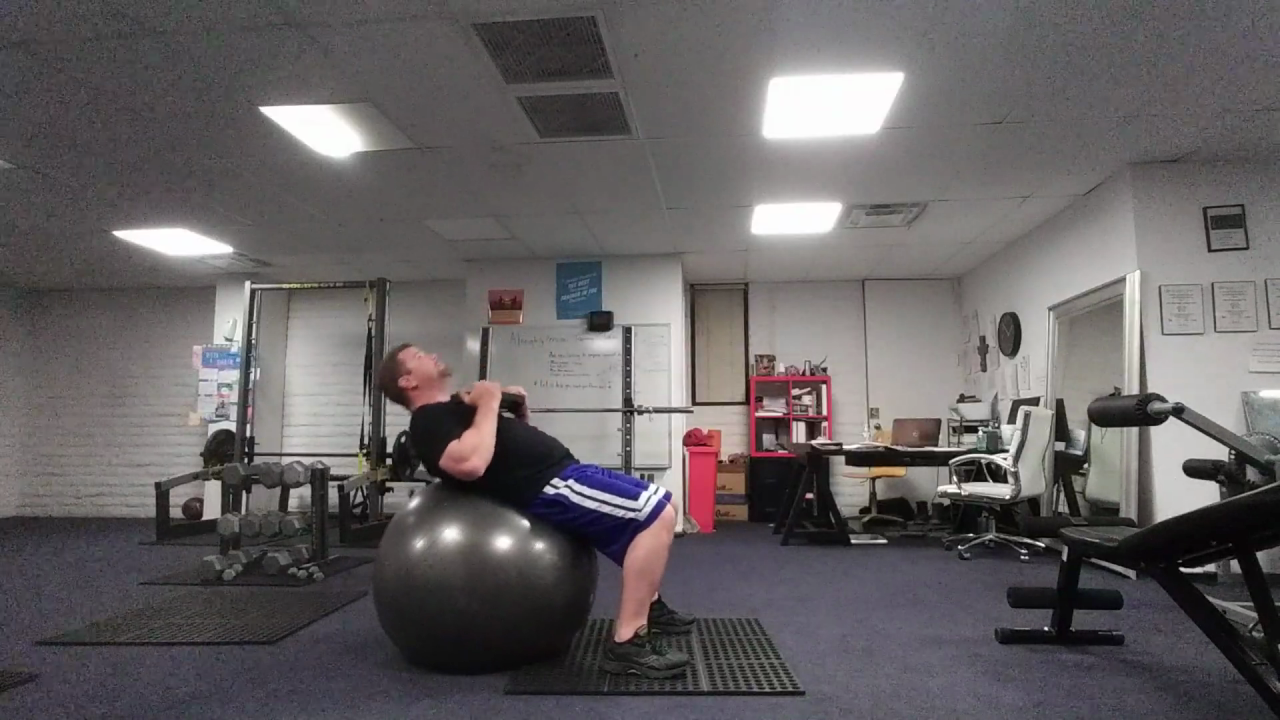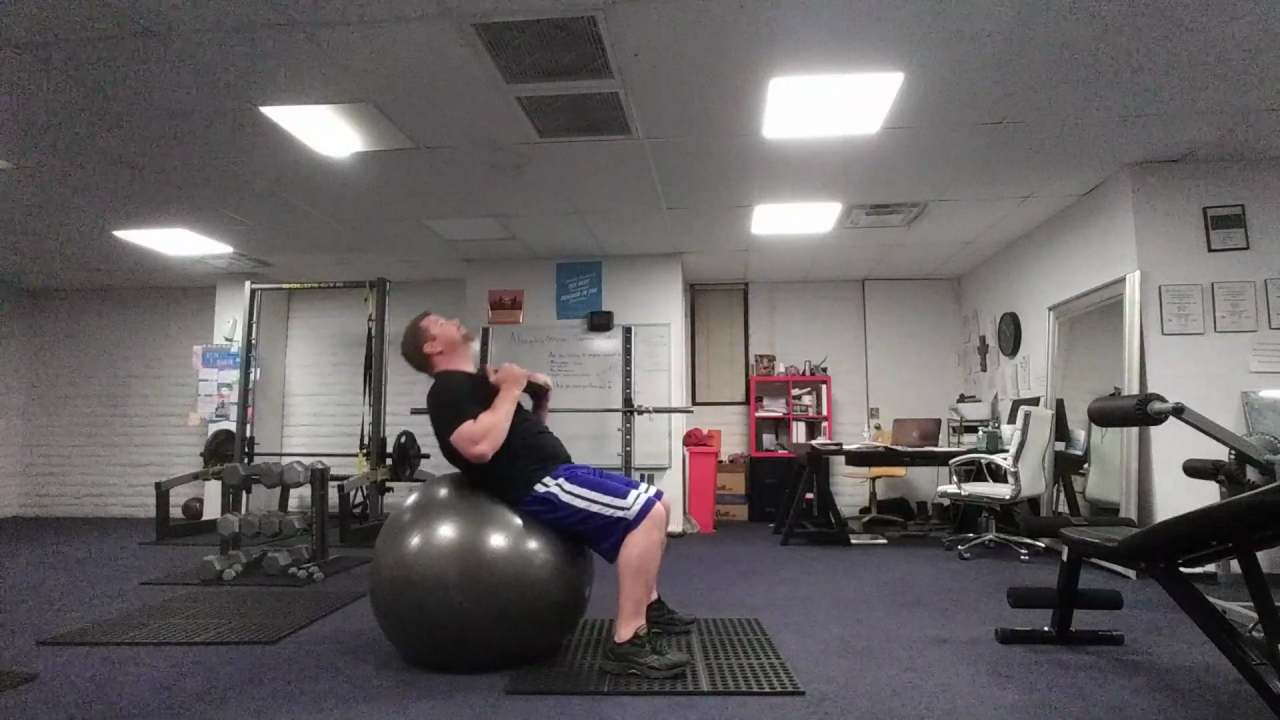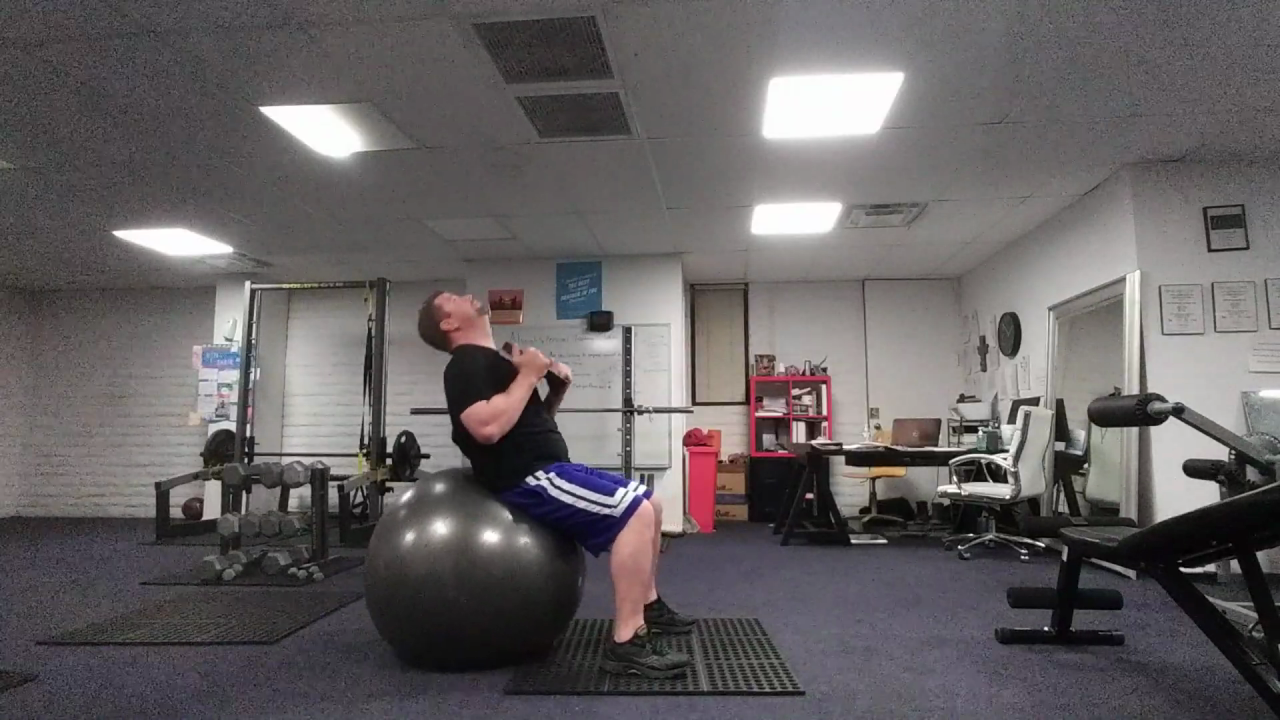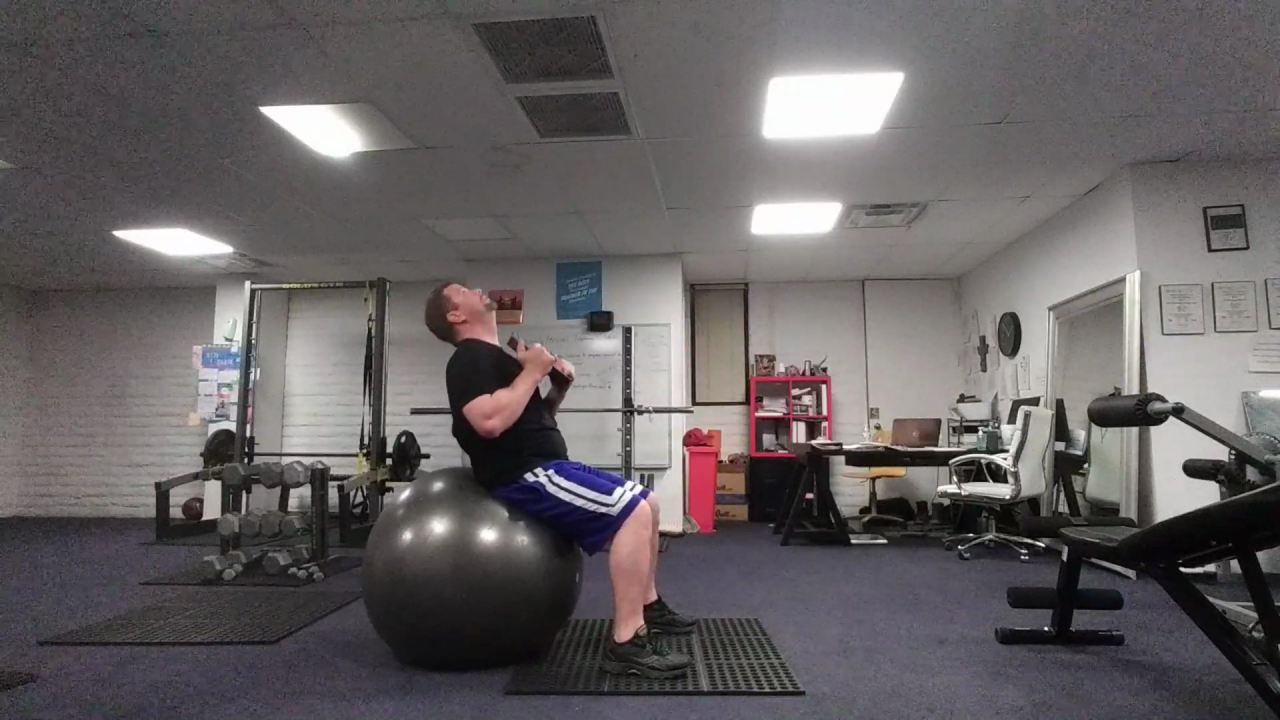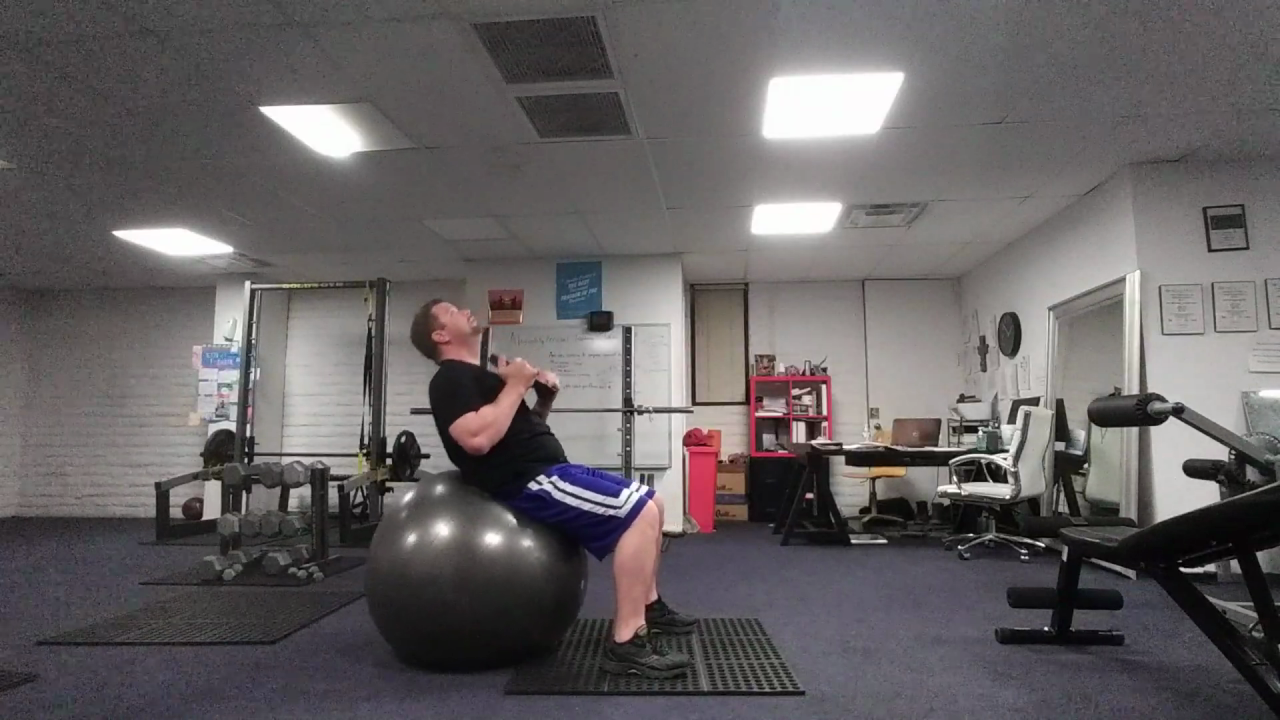
dt=0.3s
person 1, frame 1
left shoulder: (451, 410)
right shoulder: (428, 421)
right elbow: (471, 463)
left wrist: (520, 411)
right wrist: (488, 404)
left hip: (559, 474)
right hip: (548, 487)
left knee: (653, 509)
right knee: (659, 514)
left ankle: (649, 608)
right ankle: (627, 644)
person 1, frame 2
left shoulder: (470, 384)
right shoulder: (449, 390)
right elbow: (480, 446)
left wrist: (540, 399)
right wrist: (510, 389)
left hip: (554, 474)
right hip: (540, 486)
left knee: (650, 508)
right knee: (650, 513)
left ankle: (649, 606)
right ankle: (627, 644)
person 1, frame 3
left shoulder: (490, 360)
right shoulder: (468, 363)
right elbow: (487, 427)
left wrist: (557, 389)
right wrist: (529, 375)
left hip: (547, 469)
right hip: (528, 480)
left knee: (648, 505)
right knee: (637, 513)
left ankle: (649, 607)
right ankle: (628, 644)
person 1, frame 4
left shoulder: (492, 356)
right shoulder: (471, 359)
right elbow: (490, 421)
left wrist: (559, 387)
right wrist: (533, 372)
left hip: (545, 468)
right hip: (526, 477)
left knee: (647, 505)
right knee: (633, 514)
left ankle: (649, 606)
right ankle: (628, 644)
person 1, frame 5
left shoulder: (471, 376)
right shoulder: (451, 379)
right elbow: (477, 439)
left wrist: (544, 398)
right wrist: (515, 386)
left hip: (548, 472)
right hip: (532, 484)
left knee: (649, 506)
right knee: (643, 513)
left ankle: (650, 606)
right ankle: (627, 644)
